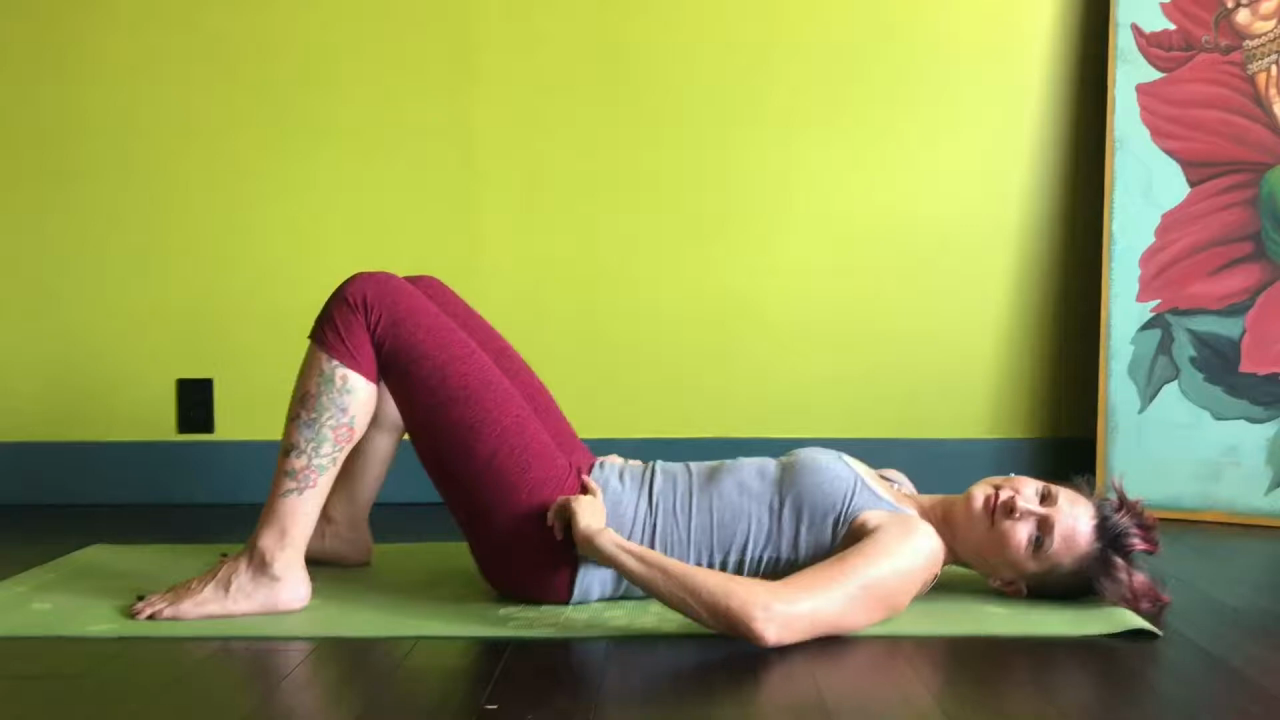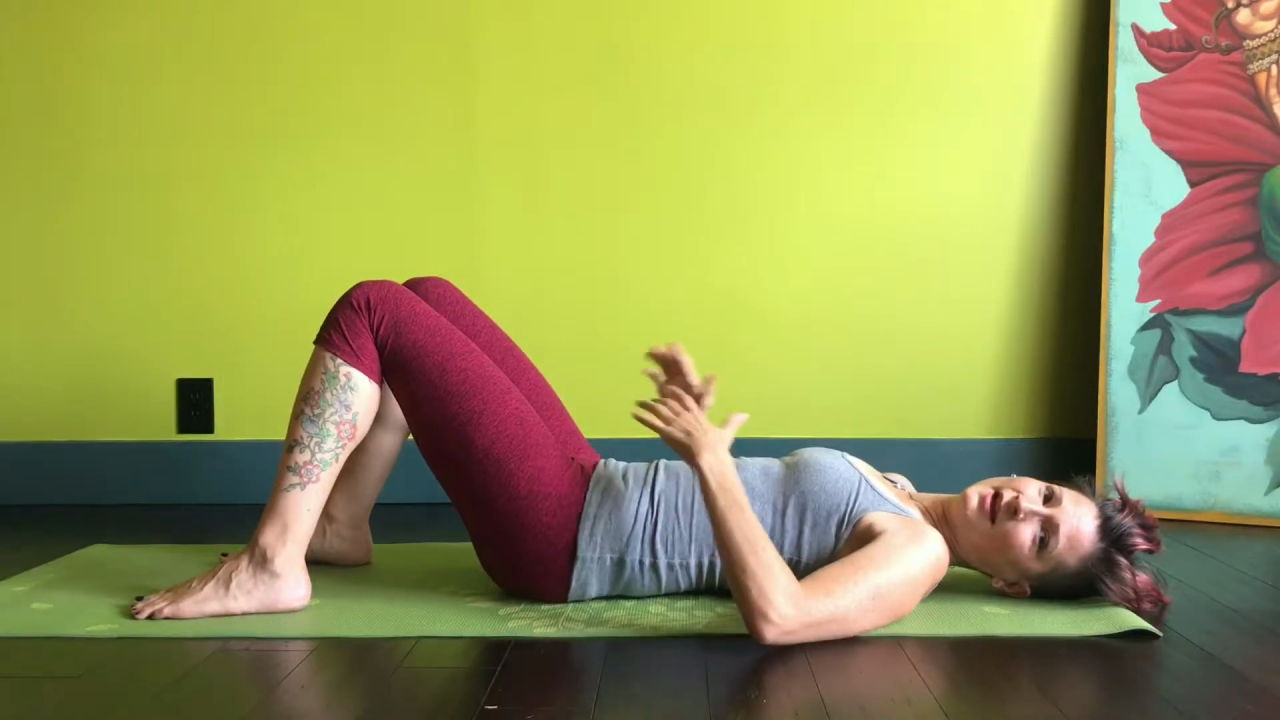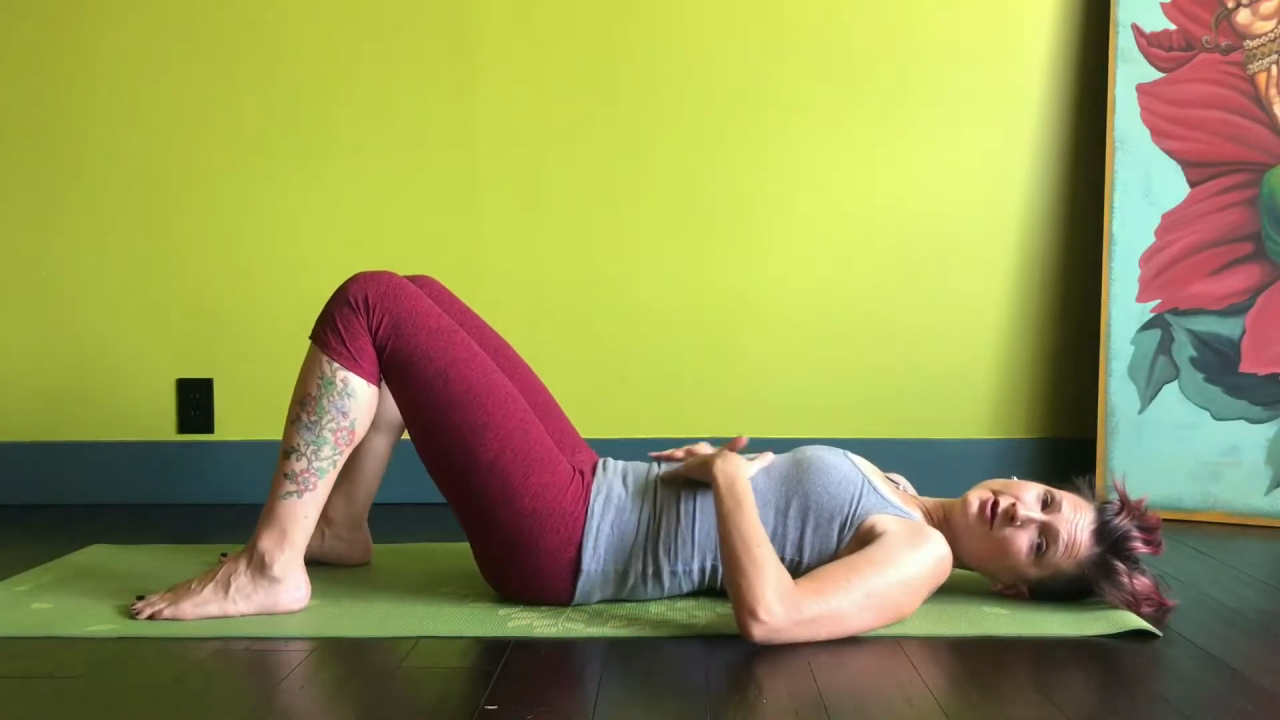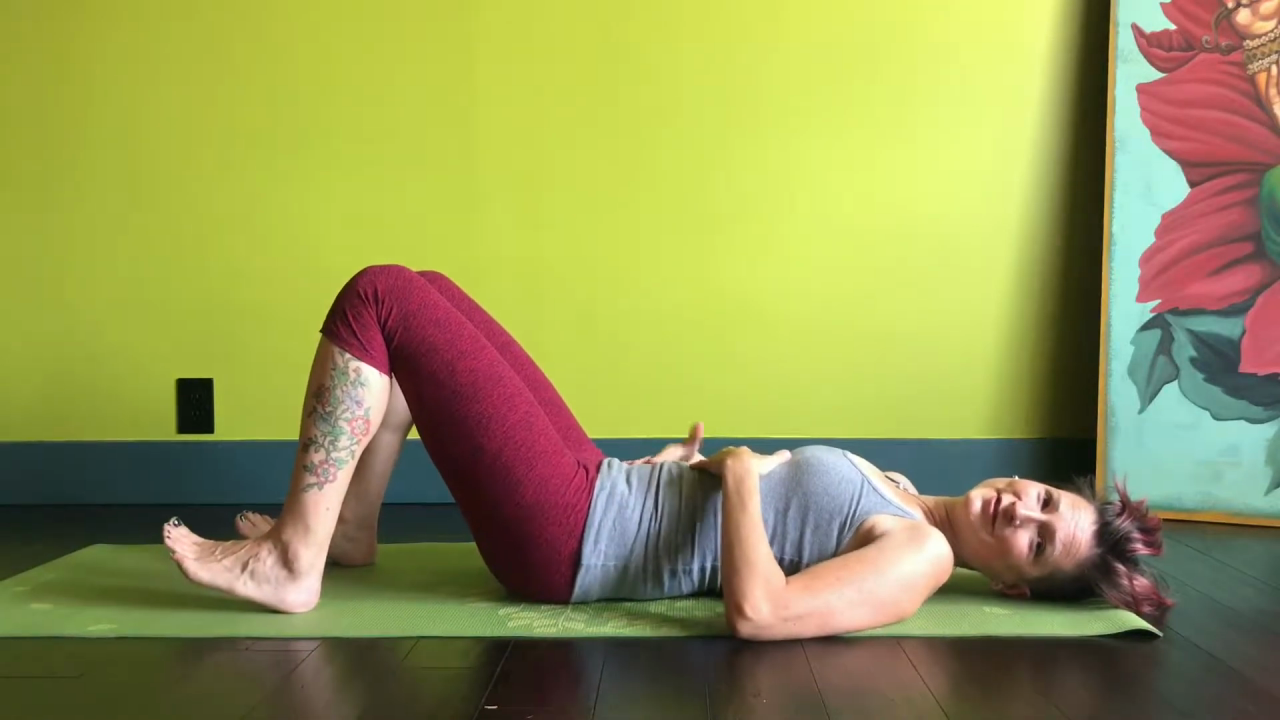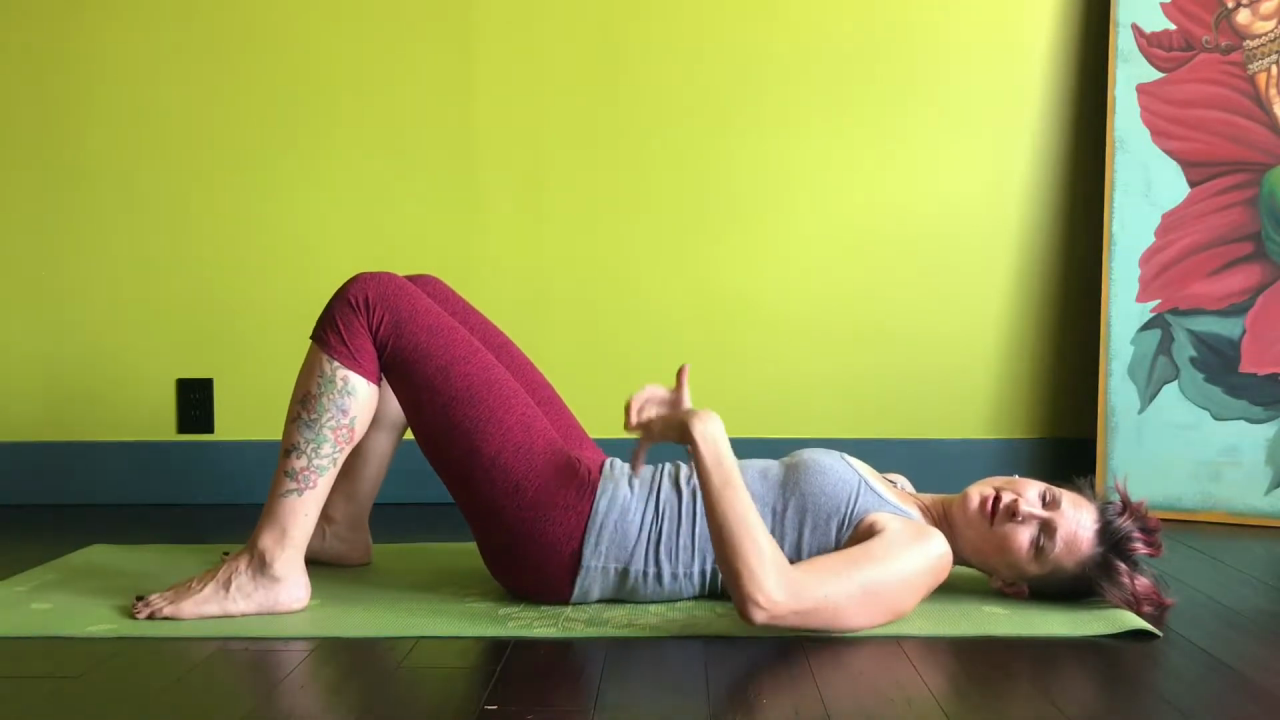
dt=1s
person 1, frame 1
left shoulder: (912, 553)
right shoulder: (892, 498)
left elbow: (763, 618)
left wrist: (607, 545)
right wrist: (609, 483)
left hip: (555, 543)
right hip: (592, 488)
left knee: (365, 307)
right knee: (415, 294)
left ankle: (269, 569)
right ankle: (339, 526)
person 1, frame 2
left shoulder: (919, 556)
right shoulder: (895, 501)
left elbow: (775, 614)
left wrist: (707, 456)
right wrist: (703, 431)
left hip: (566, 545)
right hip: (595, 489)
left knee: (371, 312)
right knee: (424, 297)
left ankle: (271, 568)
right ankle: (340, 526)
person 1, frame 3
left shoulder: (921, 558)
right shoulder: (897, 499)
left elbow: (766, 615)
left wrist: (726, 471)
right wrist: (713, 459)
left hip: (561, 545)
right hip: (591, 487)
left knee: (367, 305)
right knee: (412, 295)
left ankle: (270, 569)
right ankle: (338, 525)
person 1, frame 4
left shoulder: (918, 557)
right shoulder: (899, 497)
left elbow: (755, 610)
left wrist: (737, 470)
right wrist: (692, 468)
left hip: (566, 540)
right hip: (599, 489)
left knee: (378, 299)
right knee: (417, 294)
left ankle: (292, 560)
right ankle: (348, 527)
person 1, frame 5
left shoulder: (920, 556)
right shoulder: (896, 499)
left elbow: (763, 593)
left wrist: (705, 432)
right wrist: (682, 423)
left hip: (570, 544)
right hip: (601, 489)
left knee: (369, 307)
right knee: (415, 294)
left ankle: (270, 569)
right ankle: (341, 528)
